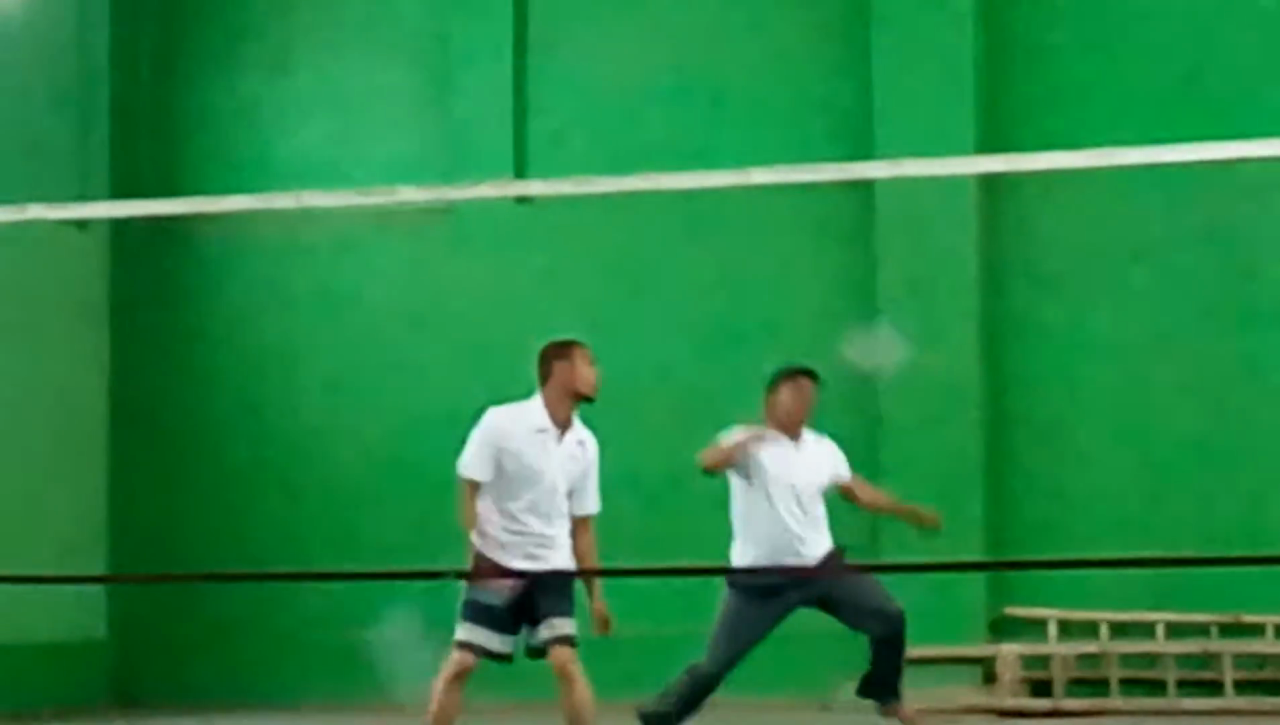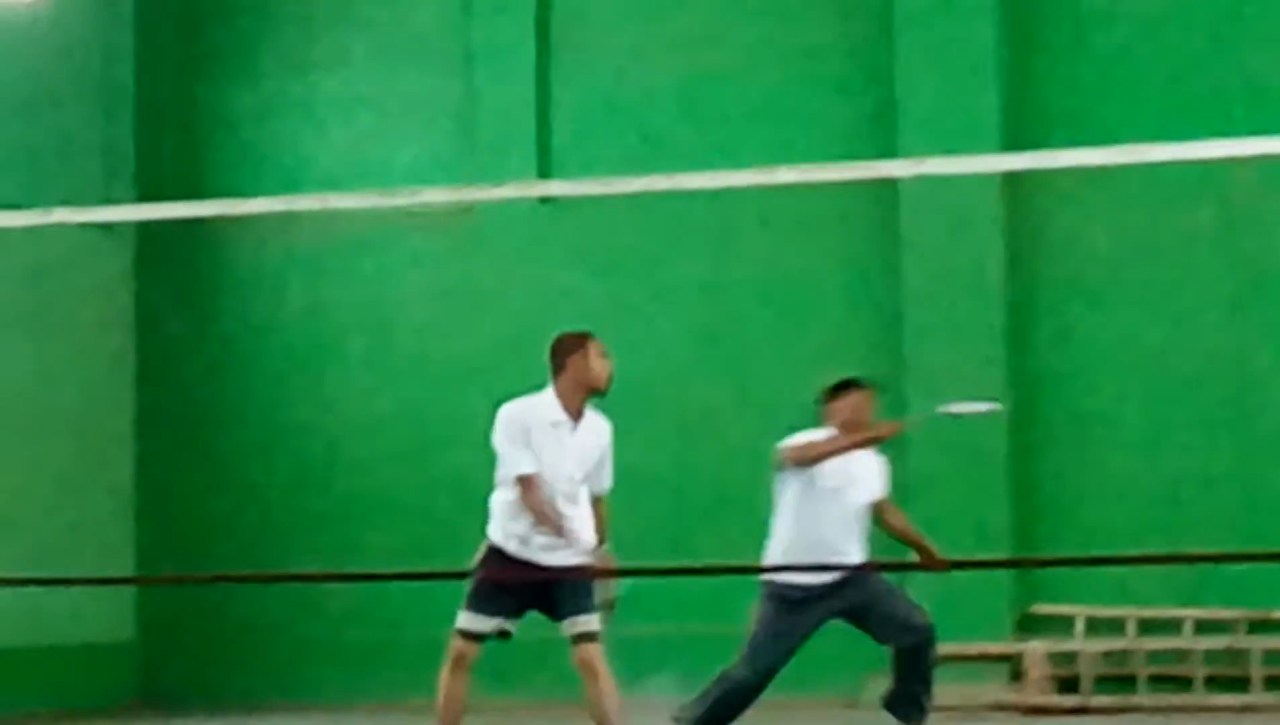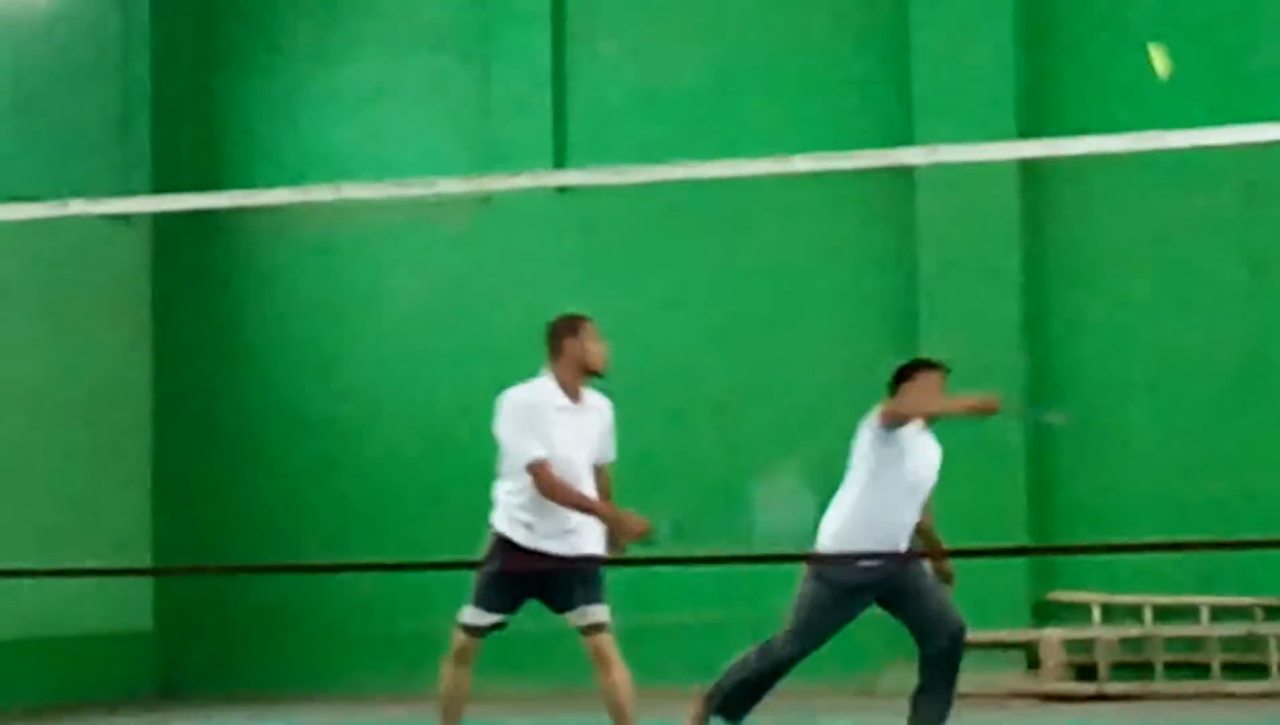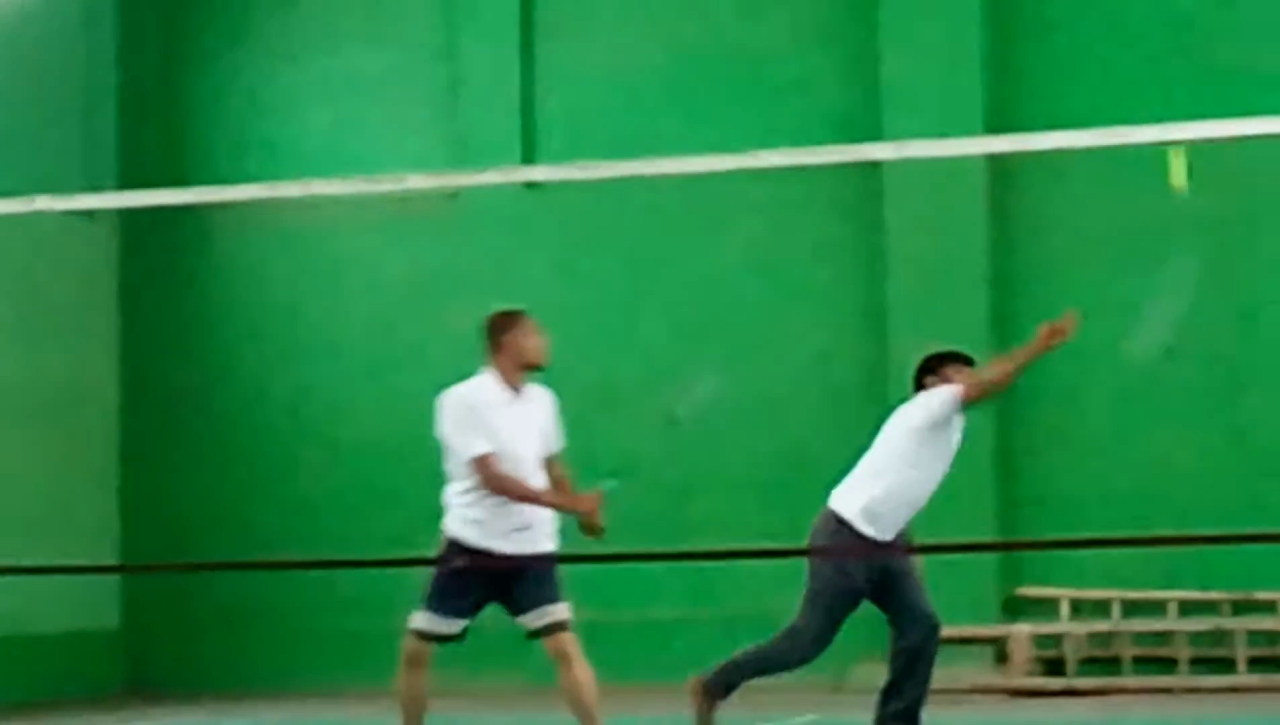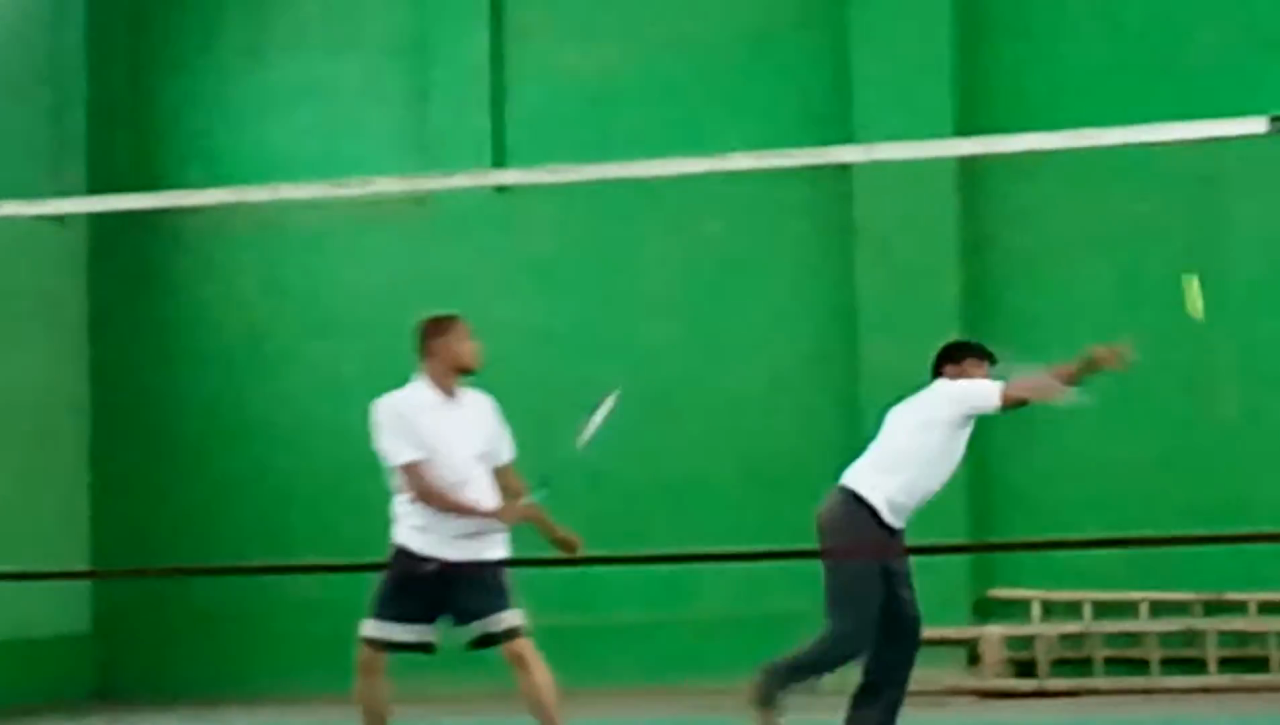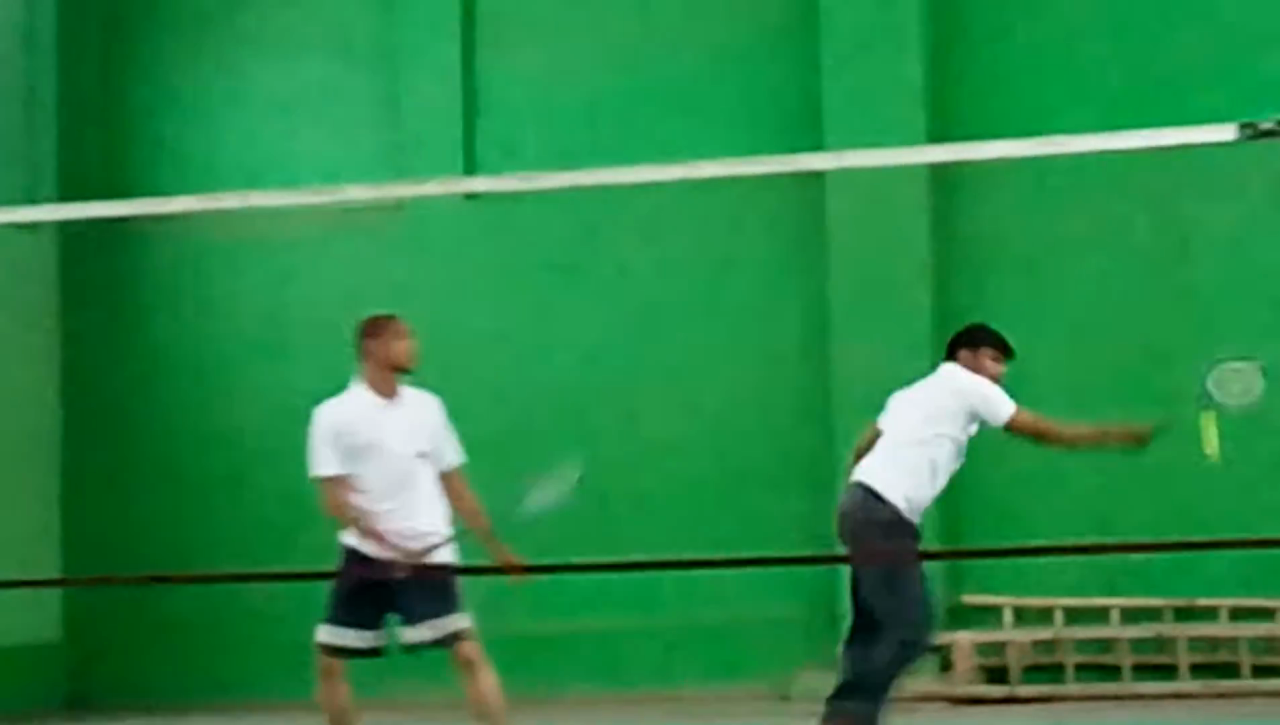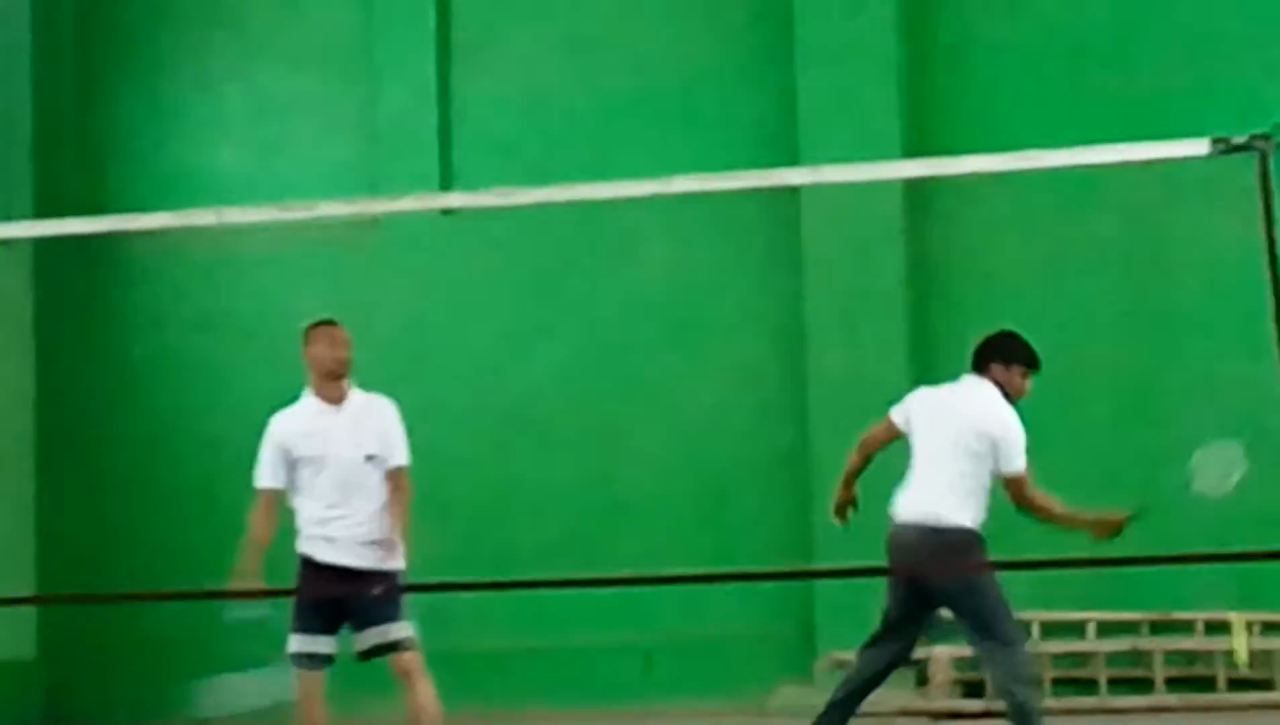
dt=0.1s
person 1, frame 1
left shoulder: (585, 444)
right shoulder: (499, 423)
left elbow: (582, 527)
right elbow: (470, 495)
left wrist: (596, 596)
right wrist: (482, 554)
left hip: (551, 570)
right hip: (497, 563)
left knee: (565, 664)
right knee: (459, 666)
person 1, frame 2
left shoulder: (600, 429)
right shoulder: (517, 416)
right elbow: (531, 495)
left wrist: (601, 554)
right wrist: (578, 544)
left hip: (570, 564)
right hip: (512, 552)
left knee: (591, 660)
right knee: (461, 653)
person 1, frame 3
left shoulder: (600, 408)
right shoulder: (519, 403)
right elbow: (546, 483)
left wrist: (614, 528)
right wrist: (615, 518)
left hip: (576, 549)
right hip: (518, 543)
left knee: (603, 649)
right knee: (462, 646)
person 1, frame 4
left shoulder: (544, 402)
right shoulder: (461, 400)
right elbow: (492, 478)
left wrist: (581, 511)
right wrist: (569, 504)
left hip: (530, 549)
right hip: (471, 544)
left knee: (565, 647)
right knee: (415, 650)
person 1, frame 5
left shoulder: (484, 408)
right shoulder: (393, 408)
left elbow: (506, 478)
right elbow: (421, 487)
left wrist: (551, 529)
right wrist: (489, 514)
left hip: (480, 555)
right hip: (418, 555)
left knee: (521, 652)
right knee: (370, 657)
person 1, frame 6
left shoulder: (428, 407)
right shoulder: (332, 415)
left elbow: (454, 486)
right elbow: (334, 499)
left wrist: (493, 544)
right wrist: (387, 544)
left hip: (427, 557)
right hip: (367, 556)
left knee: (469, 655)
right knee: (328, 664)
person 1, frame 7
left shoulder: (380, 410)
right shoulder: (284, 426)
left elbow: (398, 482)
right elbow: (265, 506)
left wrist: (395, 537)
right wrist: (249, 571)
left hip: (375, 563)
right hip: (319, 562)
left knee: (407, 666)
right knee: (307, 677)
person 2, frame 1
left shoulder: (824, 449)
right shoulder: (745, 441)
left elbow: (860, 492)
right elbow: (708, 463)
left wrist: (911, 512)
right wrist: (749, 438)
left hip: (820, 567)
right hip: (758, 577)
left knee: (888, 618)
right knee: (717, 663)
left ankle: (884, 692)
person 2, frame 2
left shoulder: (873, 464)
right shoulder: (808, 441)
left elbow: (886, 514)
right elbow: (798, 455)
left wrist: (922, 546)
right wrist: (863, 438)
left hip: (852, 577)
right hip: (792, 586)
left knee: (916, 631)
right knee: (750, 673)
person 2, frame 3
left shoulder: (931, 448)
right shoulder: (886, 420)
right elbow: (897, 412)
left wrist: (938, 554)
right wrist: (969, 405)
left hip: (893, 562)
right hip: (843, 562)
left knee: (947, 632)
right knee: (789, 649)
person 2, frame 4
left shoulder: (940, 424)
right shoulder: (933, 406)
right elbow: (981, 386)
right wrist: (1038, 346)
left hip: (879, 542)
right hip: (845, 537)
left knee: (921, 626)
right knee: (809, 639)
right ankle: (714, 686)
person 2, frame 5
left shoulder: (915, 409)
right shoulder: (960, 393)
right elbow: (1031, 390)
right wrist: (1090, 363)
left hip: (880, 526)
right hip: (856, 520)
left knee: (904, 628)
right knee: (851, 635)
right ankle: (774, 681)
person 2, frame 6
left shoulder: (909, 394)
right shoulder: (970, 388)
left elbow: (862, 449)
right elbow: (1041, 431)
left wrist: (857, 489)
right wrist: (1113, 434)
left hip: (862, 505)
right hip: (880, 516)
left knee: (873, 628)
right knee: (910, 629)
person 2, frame 7
left shoulder: (927, 398)
right shoulder: (1002, 419)
left elbow: (867, 444)
right elbow: (1025, 498)
left wrist: (844, 489)
right wrist: (1089, 523)
left hip: (905, 535)
right hip: (950, 540)
left knee: (891, 642)
right knee: (1002, 643)
